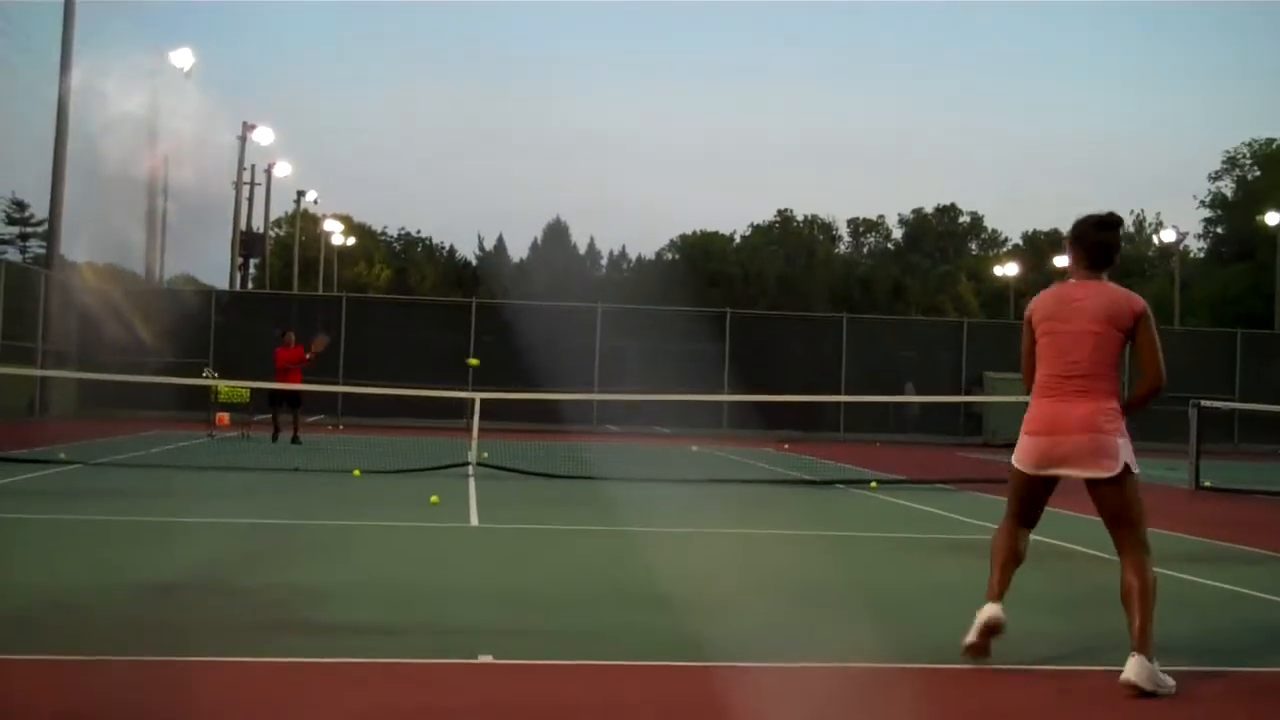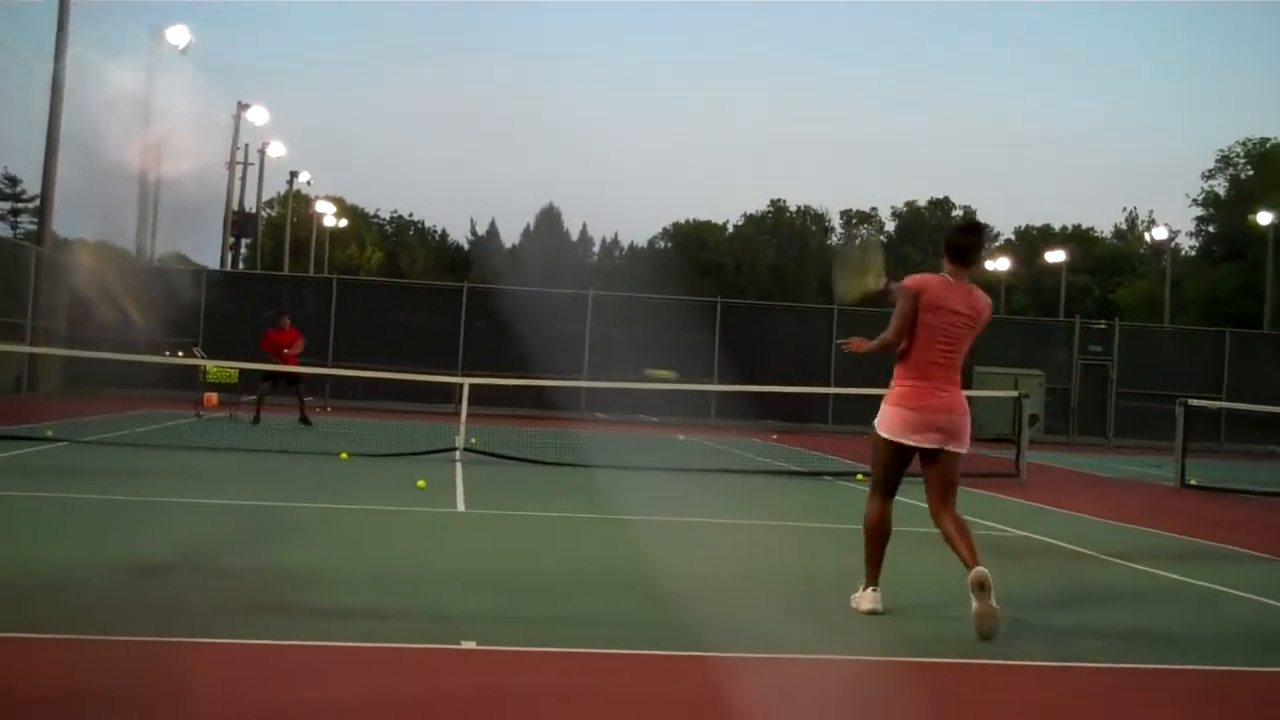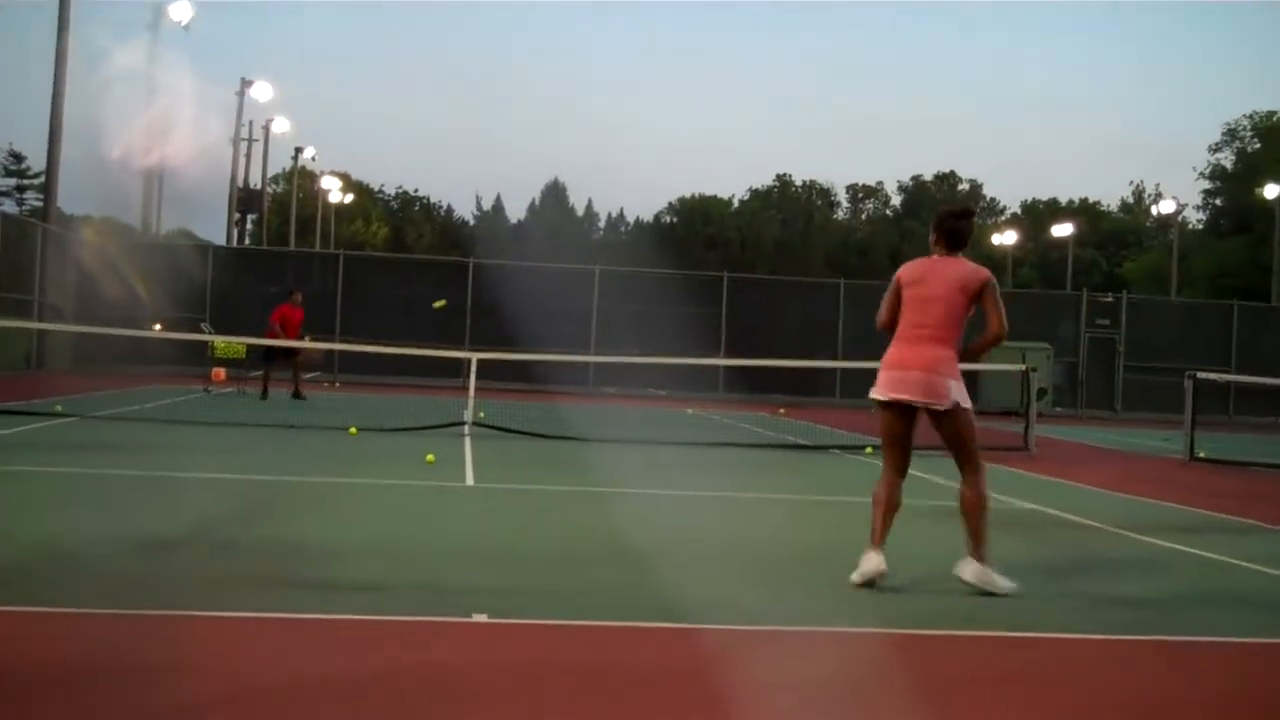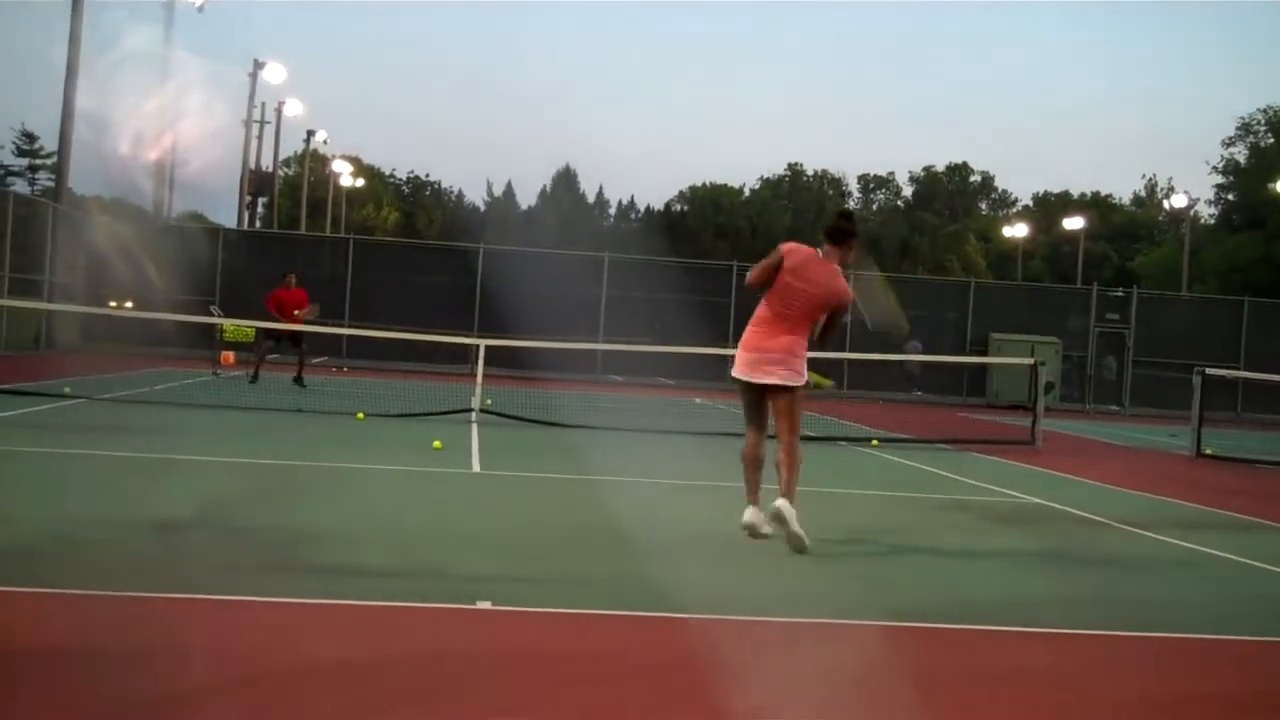
dt=1s
person 1, frame 1
left shoulder: (1040, 303)
right shoulder: (1132, 305)
right elbow: (1154, 381)
left hip: (1042, 429)
right hip: (1100, 434)
left knee: (1013, 525)
right knee: (1134, 550)
left ankle: (992, 607)
right ankle: (1141, 657)
person 1, frame 2
left shoulder: (917, 284)
right shoulder: (982, 305)
left elbow: (893, 342)
left wrist: (867, 345)
left hip: (908, 406)
right hip: (950, 411)
left knee: (880, 496)
right knee: (944, 511)
left ankle: (870, 590)
right ankle: (975, 571)
person 1, frame 3
left shoulder: (907, 271)
right shoulder: (979, 276)
left elbow: (883, 323)
right elbow: (997, 331)
right wrist: (967, 355)
left hip: (896, 369)
right hip: (938, 373)
left knee: (893, 471)
right knee: (971, 469)
left ankle: (875, 554)
right ankle: (977, 561)
person 1, frame 4
left shoulder: (790, 250)
right shoulder: (842, 291)
left elbow: (752, 280)
left hip: (752, 350)
right hip: (787, 357)
left knee: (755, 431)
right knee: (788, 439)
left ankle: (754, 508)
right ankle: (786, 502)
